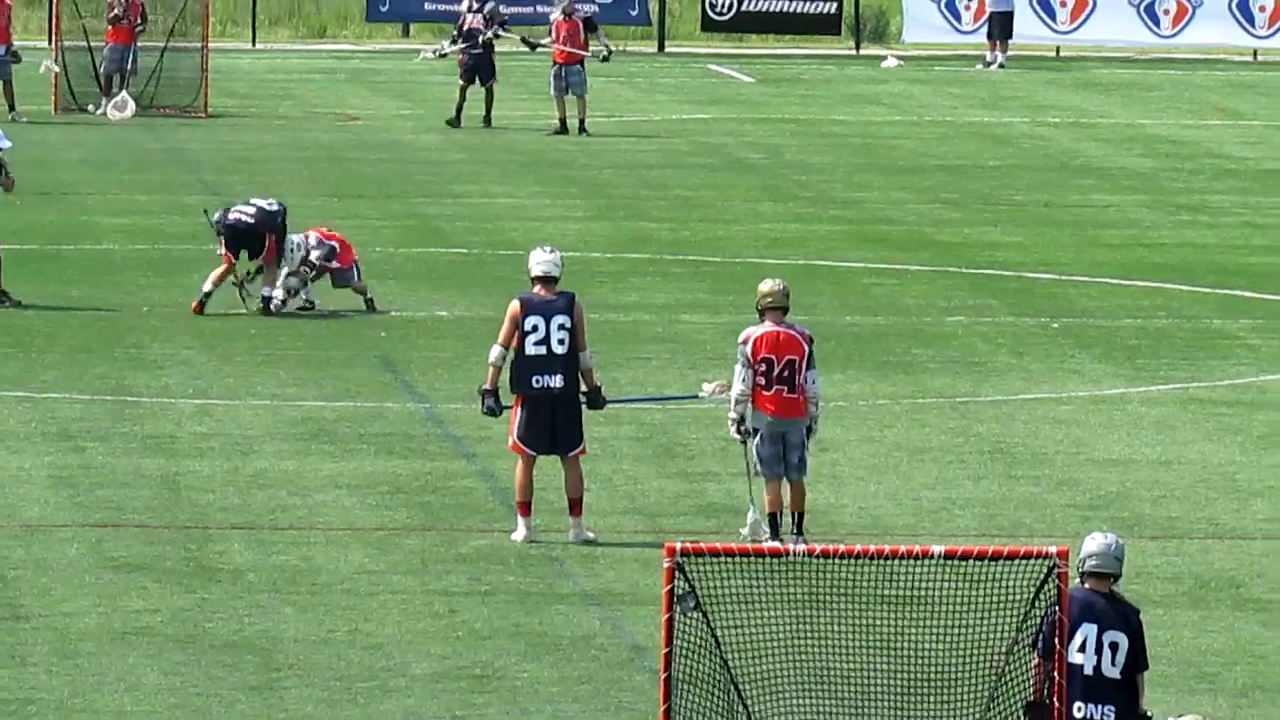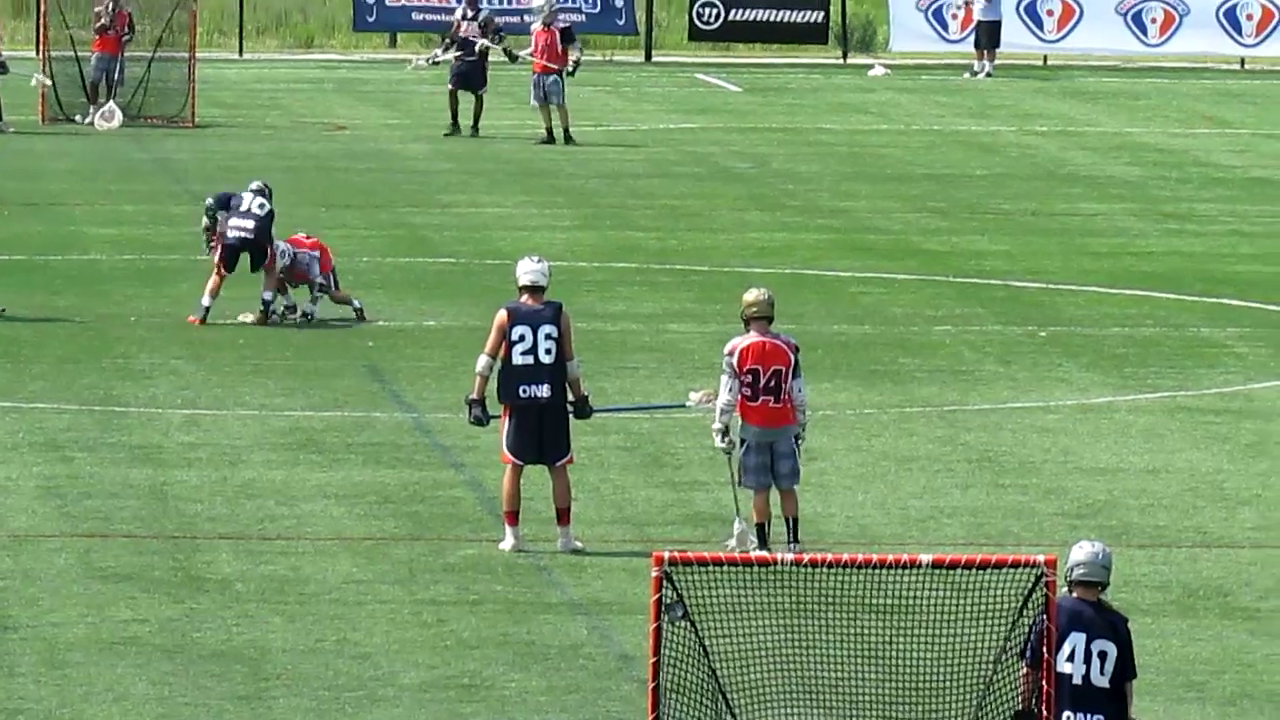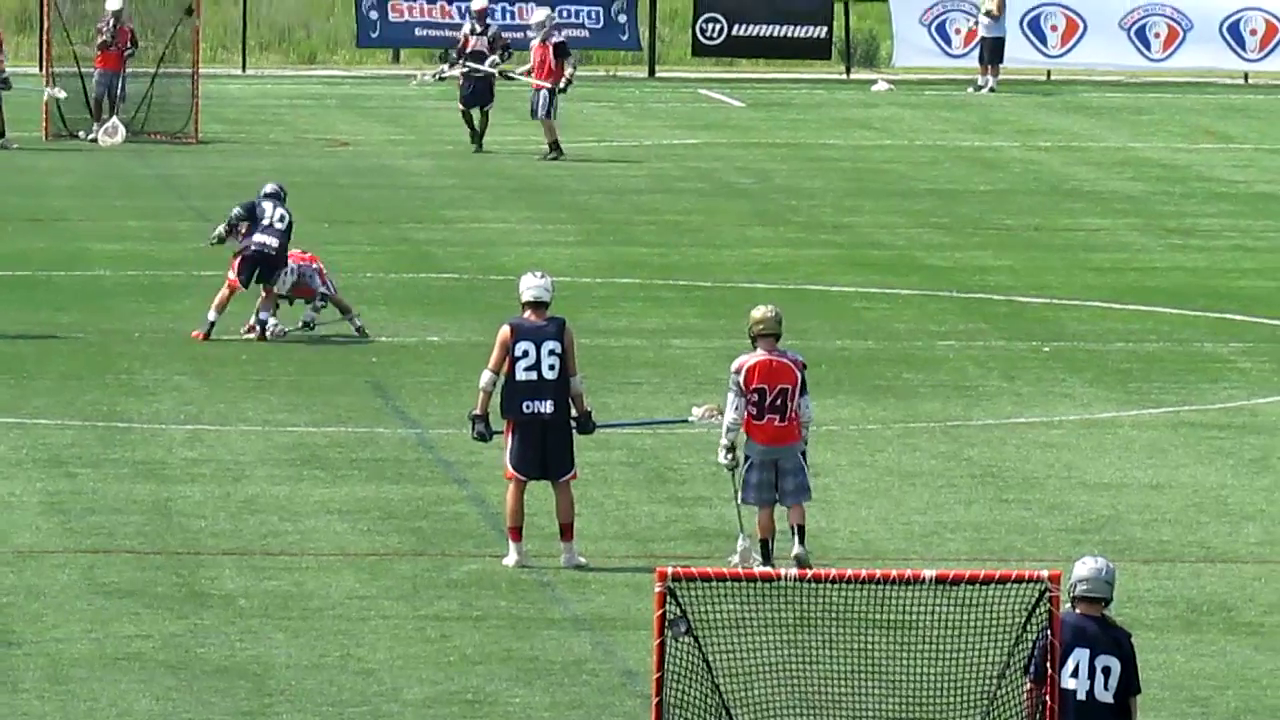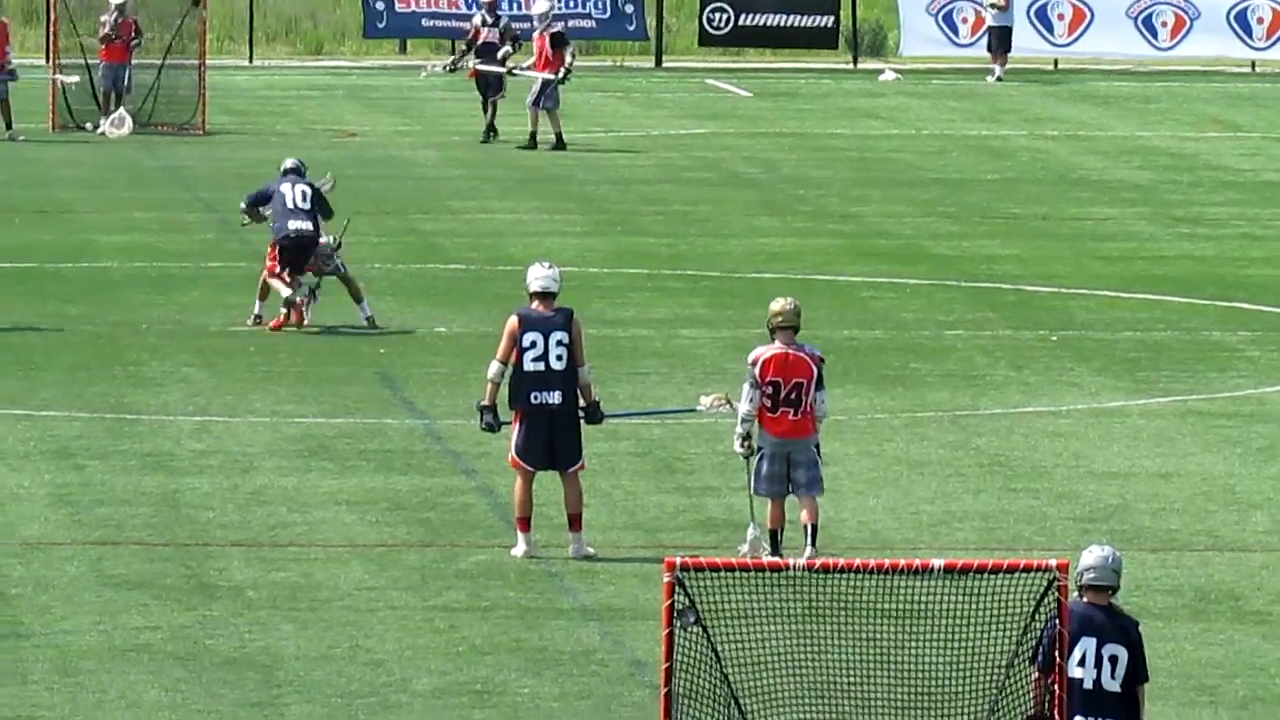
dt=0.2s
person 1, frame 1
left shoulder: (518, 305)
right shoulder: (572, 305)
left elbow: (500, 350)
right elbow: (583, 353)
left wrist: (489, 390)
right wrist: (593, 389)
left hip: (530, 392)
right hip: (565, 393)
left knee: (526, 458)
right knee: (570, 459)
left ankle: (523, 527)
right ankle: (577, 527)
person 1, frame 2
left shoulder: (505, 315)
right shoulder: (559, 315)
left elbow: (486, 360)
right elbow: (570, 363)
left wrist: (477, 399)
right wrist: (580, 398)
left hip: (517, 401)
right hip: (552, 401)
left knee: (513, 468)
right knee: (558, 468)
left ankle: (511, 536)
right ankle: (565, 536)
person 1, frame 3
left shoulder: (509, 330)
right shoulder: (563, 331)
left elbow: (490, 376)
right elbow: (573, 379)
left wrist: (480, 415)
right wrist: (583, 414)
left hip: (521, 417)
right hip: (556, 417)
left knee: (517, 483)
right knee: (562, 484)
left ankle: (515, 552)
right ankle: (569, 552)
person 1, frame 4
left shoulder: (517, 320)
right shoulder: (570, 321)
left elbow: (498, 367)
right elbow: (581, 369)
left wrist: (488, 406)
right wrist: (591, 404)
left hip: (529, 407)
right hip: (563, 408)
left knee: (525, 474)
right knee: (570, 474)
left ankle: (523, 542)
right ankle: (577, 542)
person 2, frame 1
left shoulder: (750, 337)
right shoulder: (802, 338)
left elbow: (742, 385)
right elbow: (812, 385)
left wrist: (736, 417)
right wrist: (813, 417)
left hip: (765, 418)
right hip: (795, 419)
left knee: (773, 479)
right knee: (796, 478)
left ankle: (774, 536)
right ankle: (797, 533)
person 2, frame 2
left shoulder: (736, 348)
right shoulder: (788, 347)
left elbow: (727, 395)
right elbow: (798, 393)
left wrist: (721, 427)
right wrist: (801, 424)
left hip: (754, 429)
right hip: (784, 429)
left knee: (760, 489)
right knee: (787, 486)
left ankle: (763, 546)
right ankle: (793, 541)
person 2, frame 3
left shoulder: (743, 366)
right shoulder: (795, 364)
left elbow: (734, 412)
right elbow: (804, 410)
left wrist: (727, 445)
right wrist: (803, 438)
left hip: (758, 447)
right hip: (790, 446)
left knee: (765, 506)
right knee: (794, 501)
left ankle: (766, 562)
right ankle: (799, 544)
person 2, frame 4
left shoulder: (759, 358)
right shoulder: (812, 358)
left elbow: (749, 403)
right elbow: (820, 404)
left wrist: (742, 434)
right wrist: (814, 429)
left hip: (772, 438)
right hip: (804, 439)
left knee: (776, 497)
right knee: (808, 494)
left ankle: (775, 552)
right ankle: (810, 545)
